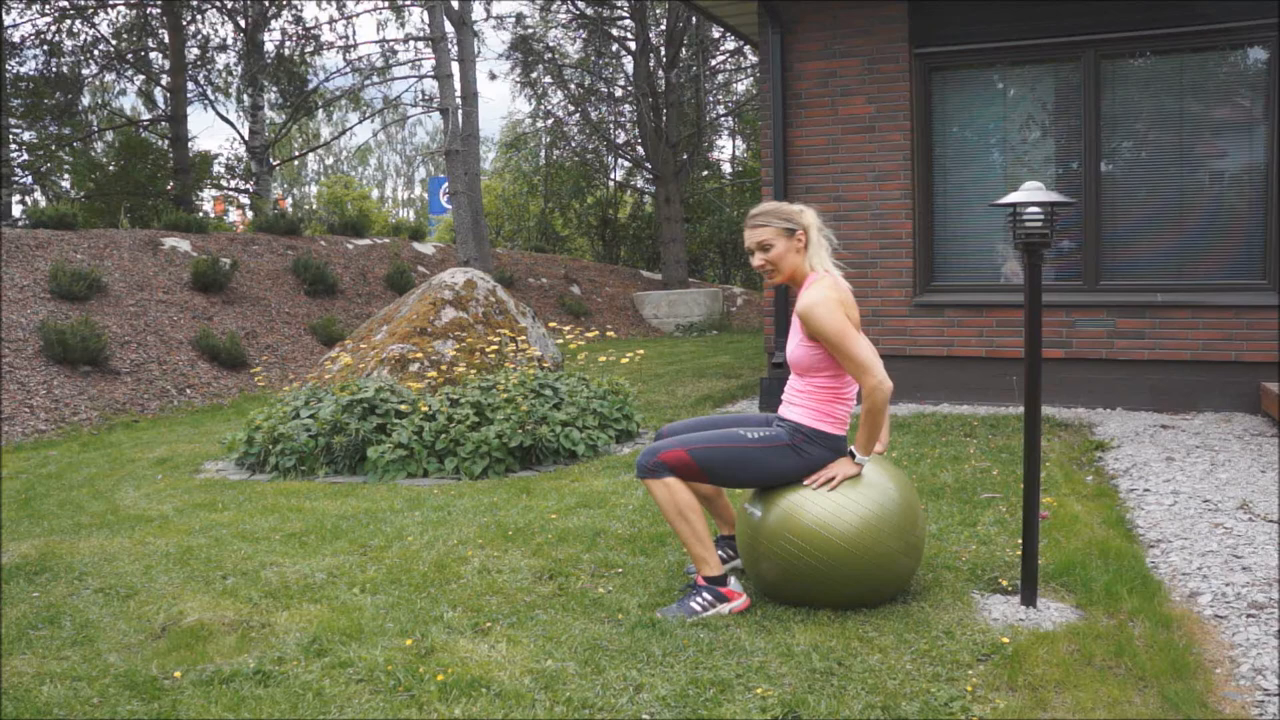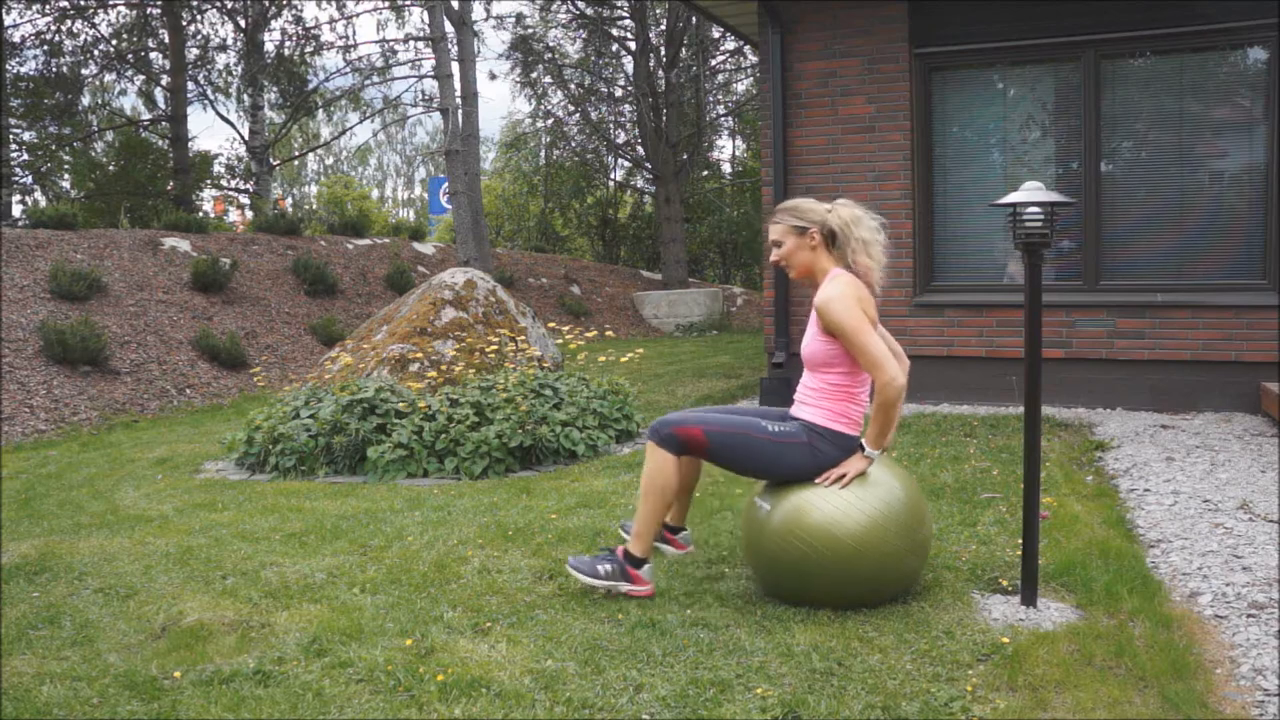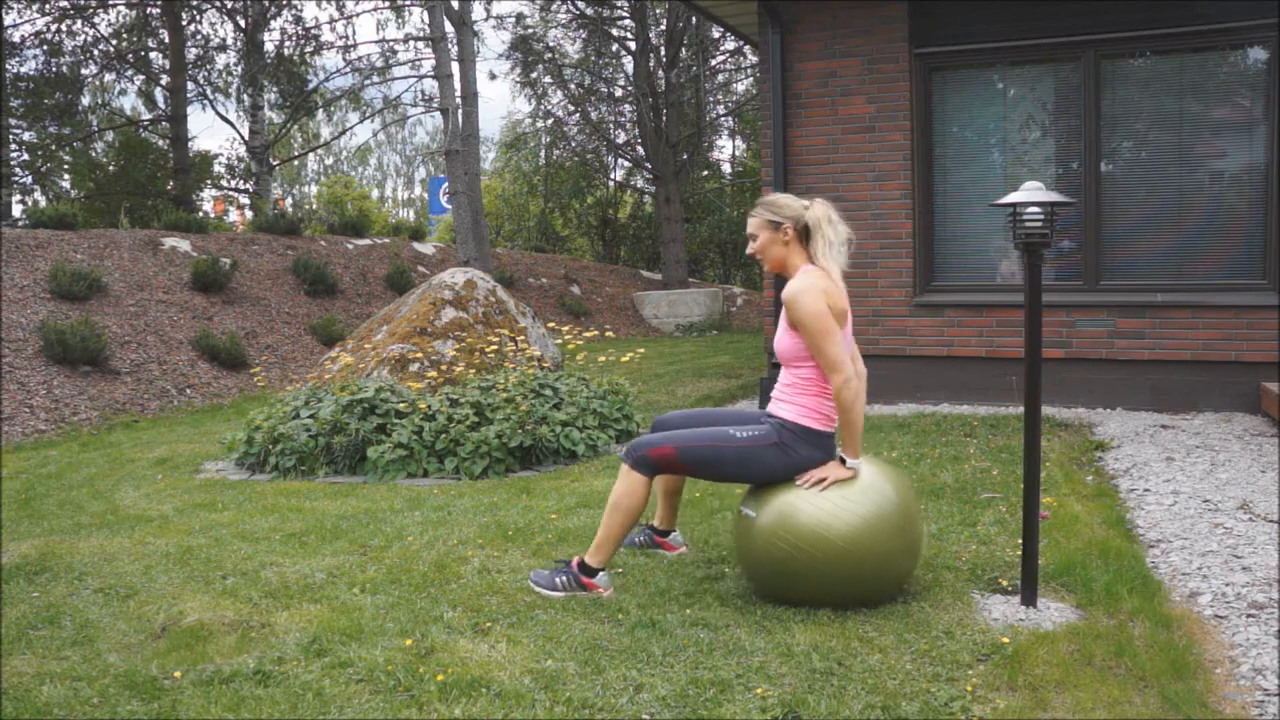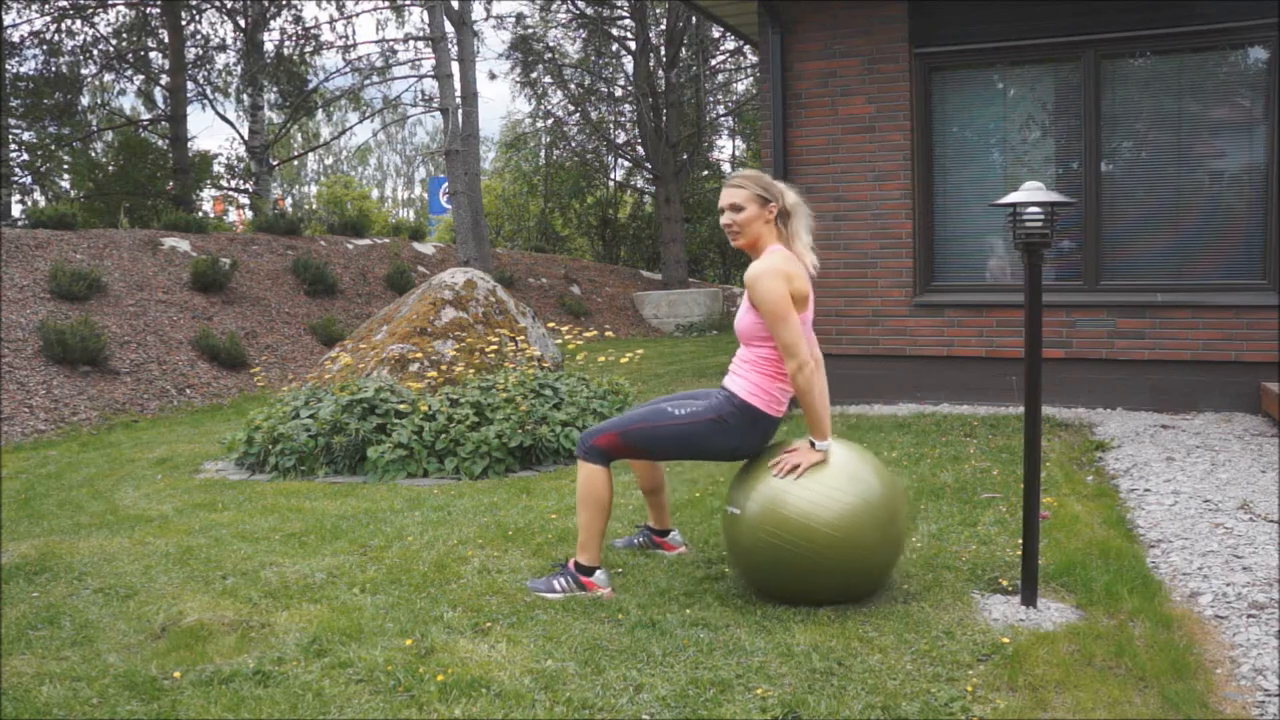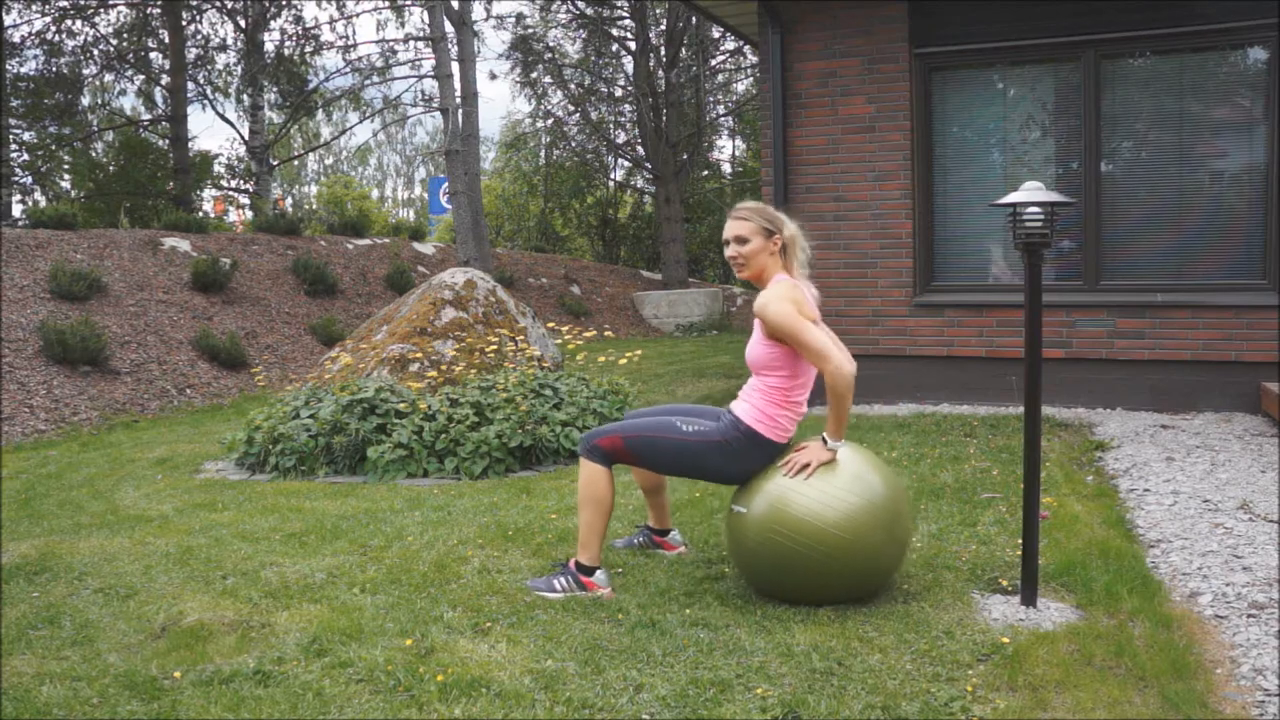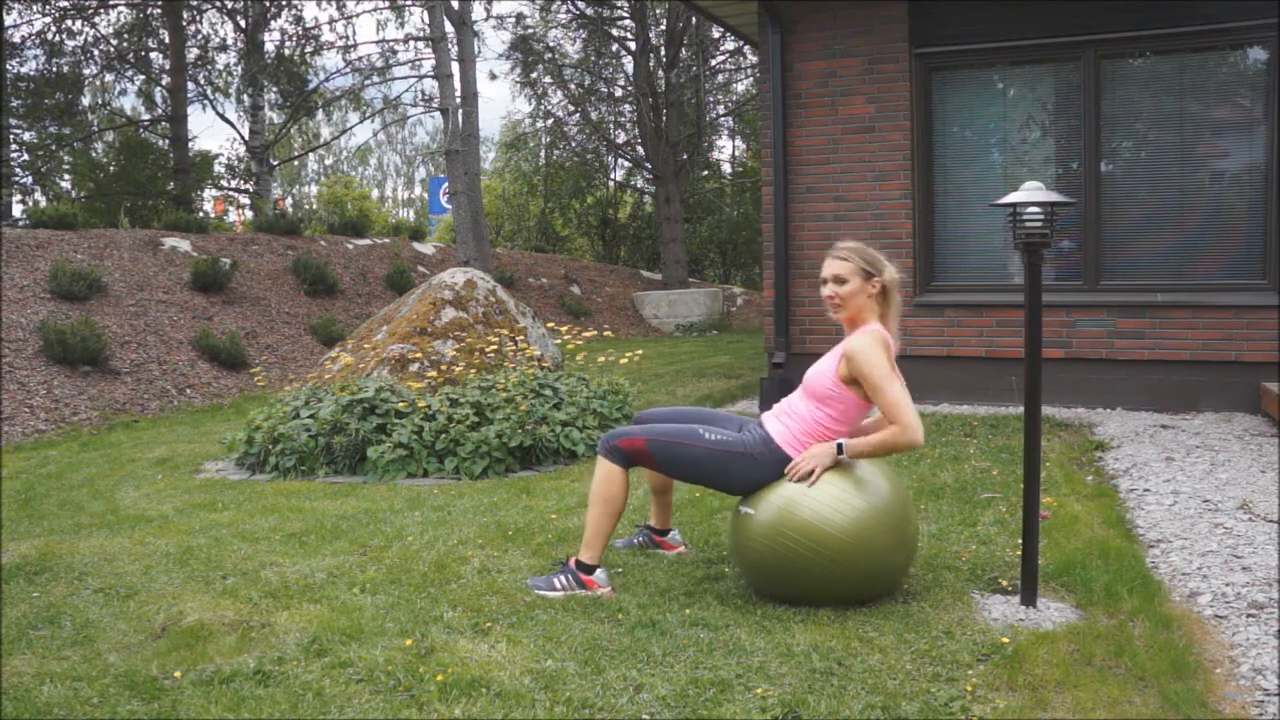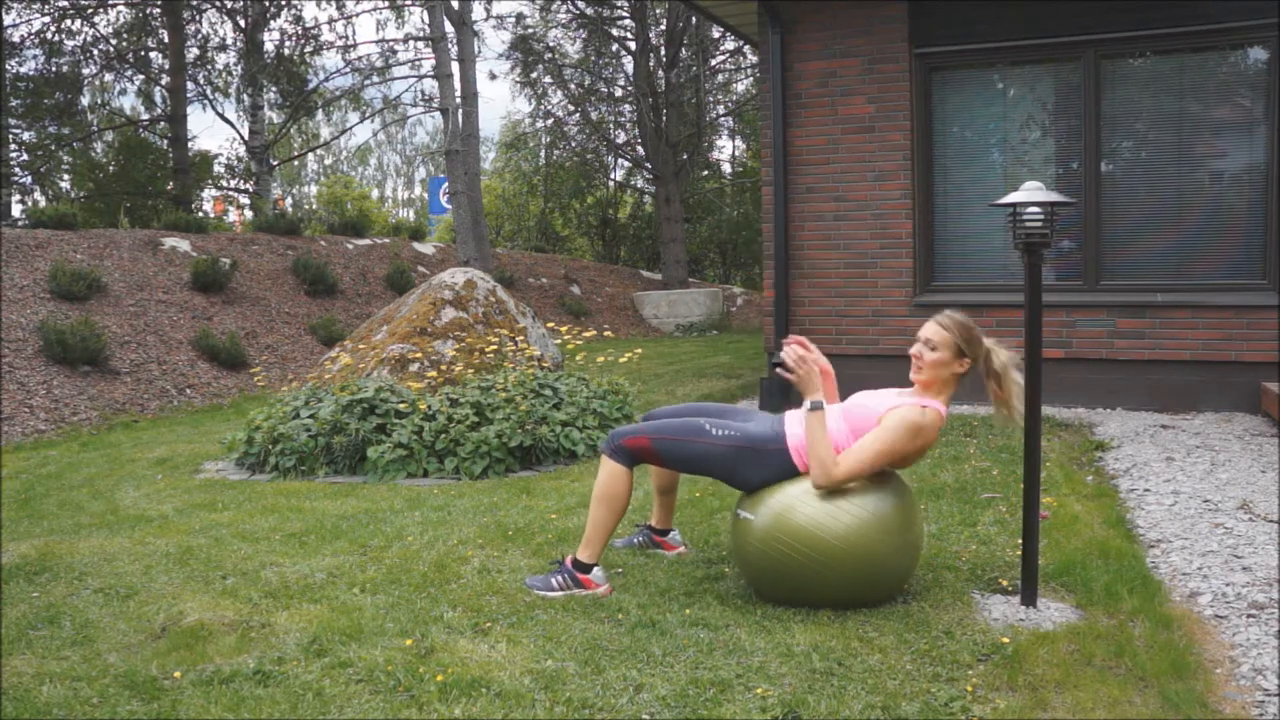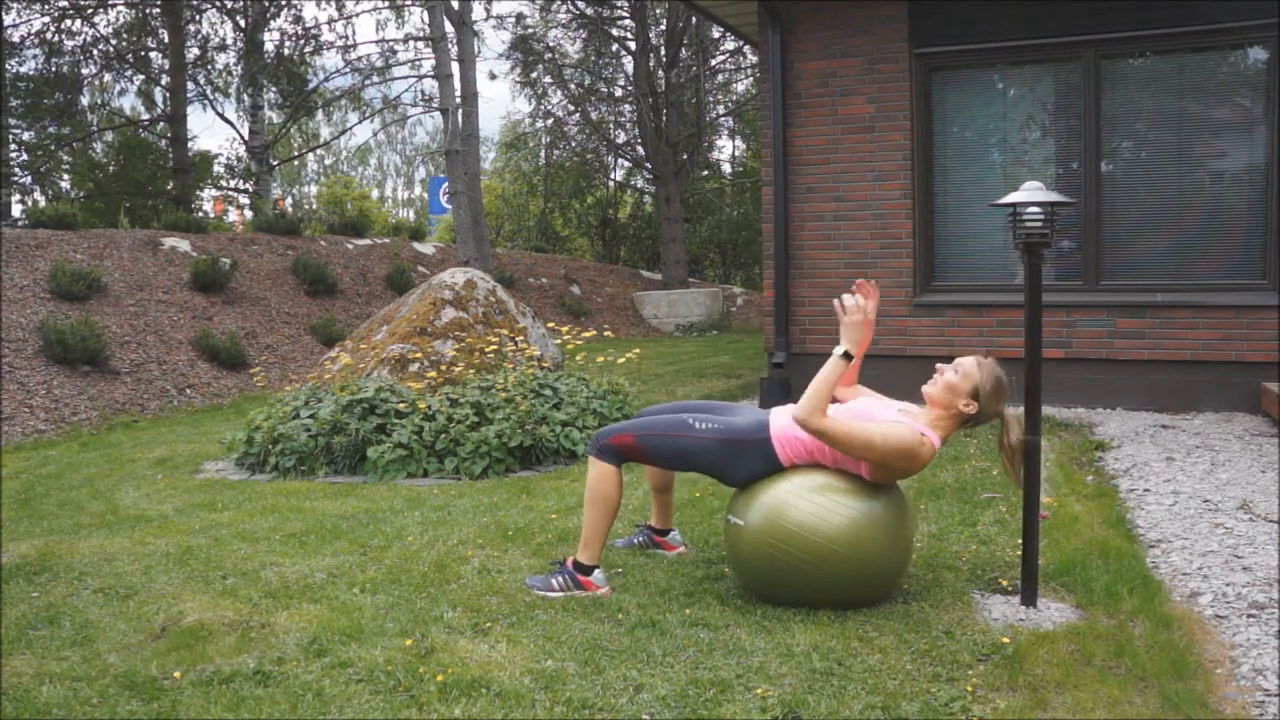
dt=0.3s
person 1, frame 1
left shoulder: (815, 301)
right shoulder: (820, 288)
left elbow: (877, 384)
right elbow: (872, 364)
left wrist: (856, 458)
right wrist: (877, 440)
left hip: (802, 446)
right hip: (793, 429)
left knee: (654, 463)
right knee: (671, 439)
left ankle: (718, 586)
right ankle: (733, 541)
person 1, frame 2
left shoulder: (835, 296)
right shoulder: (844, 289)
left elbow: (892, 381)
right elbow: (900, 361)
left wrist: (867, 453)
right wrist: (878, 439)
left hip: (815, 446)
right hip: (804, 427)
left knee: (667, 432)
right knee: (677, 425)
left ankle: (633, 565)
right ankle: (672, 529)
person 1, frame 3
left shoulder: (803, 290)
right shoulder: (815, 283)
left elbow: (842, 381)
right elbow: (856, 372)
left wrist: (849, 462)
right wrist: (848, 446)
left hip: (790, 443)
right hip: (786, 429)
left knee: (642, 454)
right knee: (664, 427)
left ankle: (589, 571)
right ankle: (663, 532)
person 1, frame 4
left shoulder: (765, 271)
right shoulder: (782, 264)
left elbow: (801, 364)
right elbow: (813, 357)
left wrist: (818, 445)
right wrist: (819, 434)
left hip: (735, 417)
right hip: (738, 404)
left knee: (593, 444)
right knee: (630, 425)
left ankle: (587, 572)
right ankle: (662, 532)
person 1, frame 5
left shoulder: (772, 303)
right shoulder: (791, 292)
left elbow: (843, 371)
right elbow: (838, 362)
left wrist: (828, 444)
right wrist: (827, 436)
left hip: (740, 445)
right hip: (742, 427)
left knee: (596, 444)
right knee: (629, 422)
left ankle: (587, 574)
right ankle: (662, 533)
person 1, frame 6
left shoulder: (865, 347)
right shoulder: (870, 337)
left elbow: (910, 433)
right elbow: (890, 418)
left wrist: (837, 448)
right wrist: (844, 432)
left hip: (763, 457)
right hip: (764, 433)
left knee: (616, 444)
right knee: (646, 421)
left ankle: (587, 572)
right ankle: (662, 531)
person 1, frame 7
left shoulder: (919, 419)
right shoulder: (918, 400)
left elbow: (826, 476)
left wrist: (812, 395)
right wrist: (824, 375)
left hip: (763, 455)
right hip: (770, 430)
left knee: (620, 443)
right knee: (653, 420)
left ankle: (584, 571)
right ankle: (661, 533)
person 1, frame 8
left shoulder: (911, 445)
right shoulder: (917, 419)
left elbow: (808, 418)
right elbow: (844, 391)
left wrist: (847, 344)
right wrist: (862, 330)
left hip: (751, 447)
right hip: (763, 422)
left knee: (605, 443)
right knee: (643, 419)
left ankle: (584, 572)
right ankle: (662, 533)
